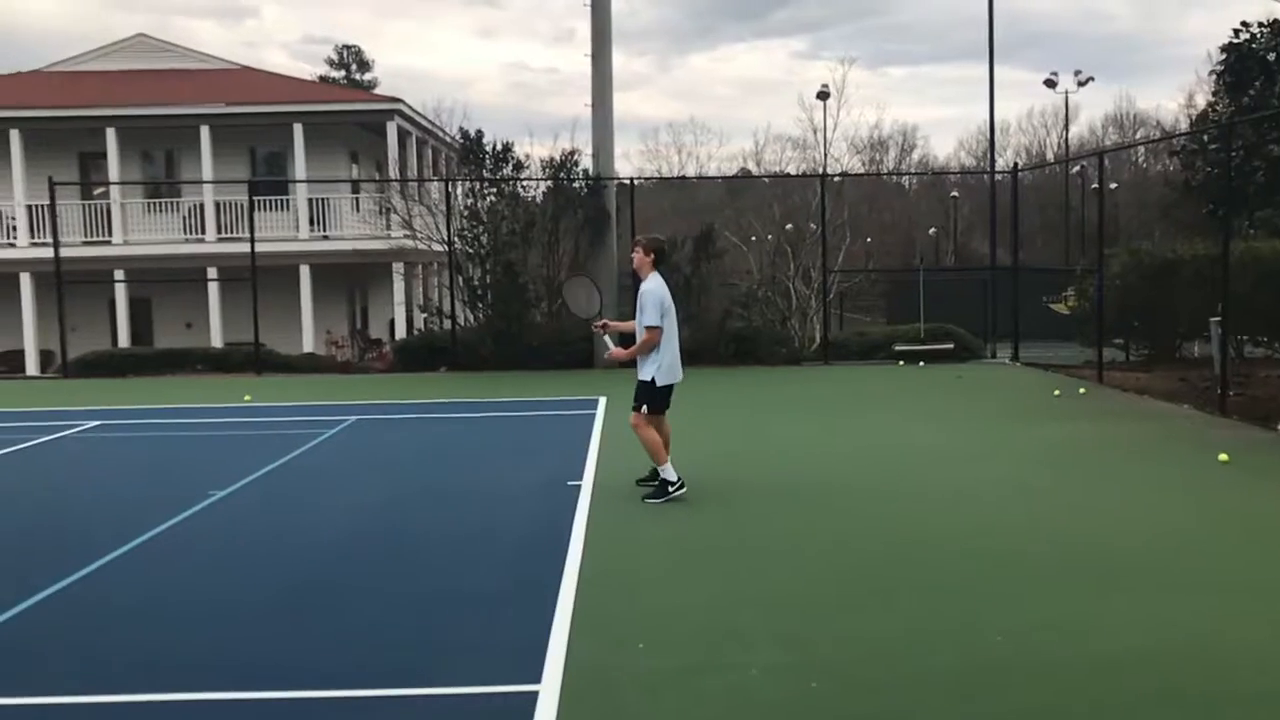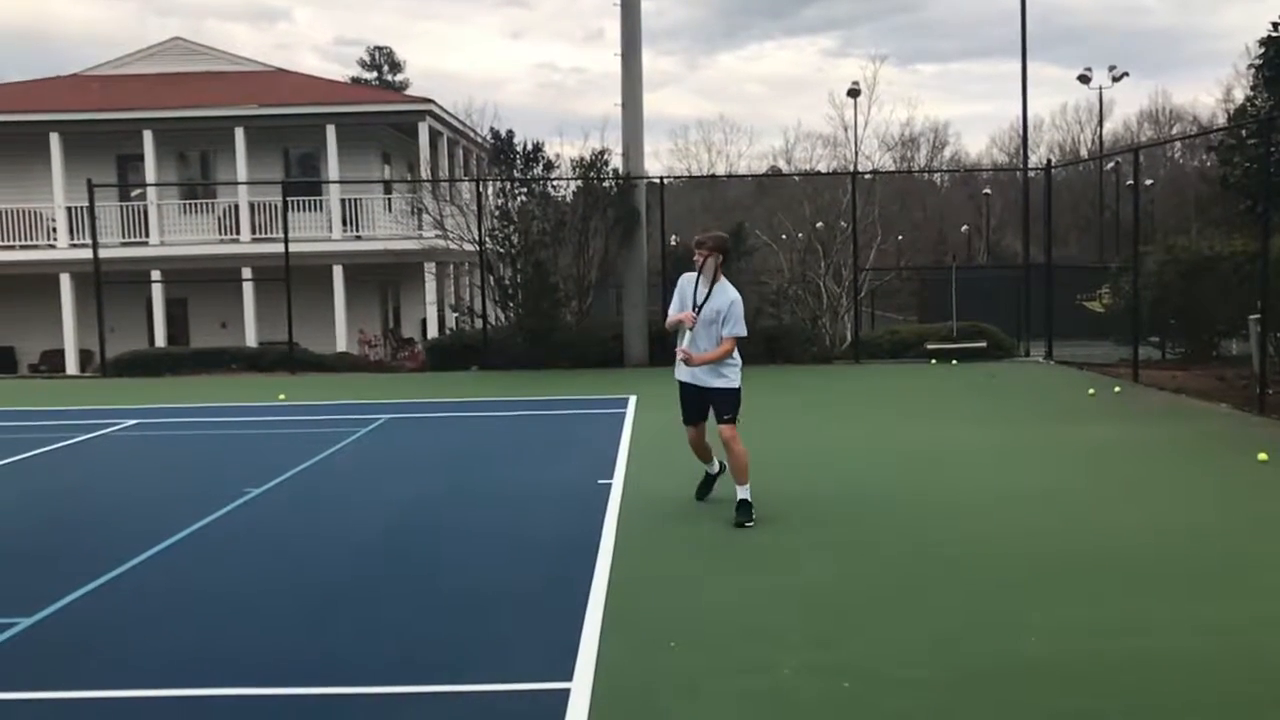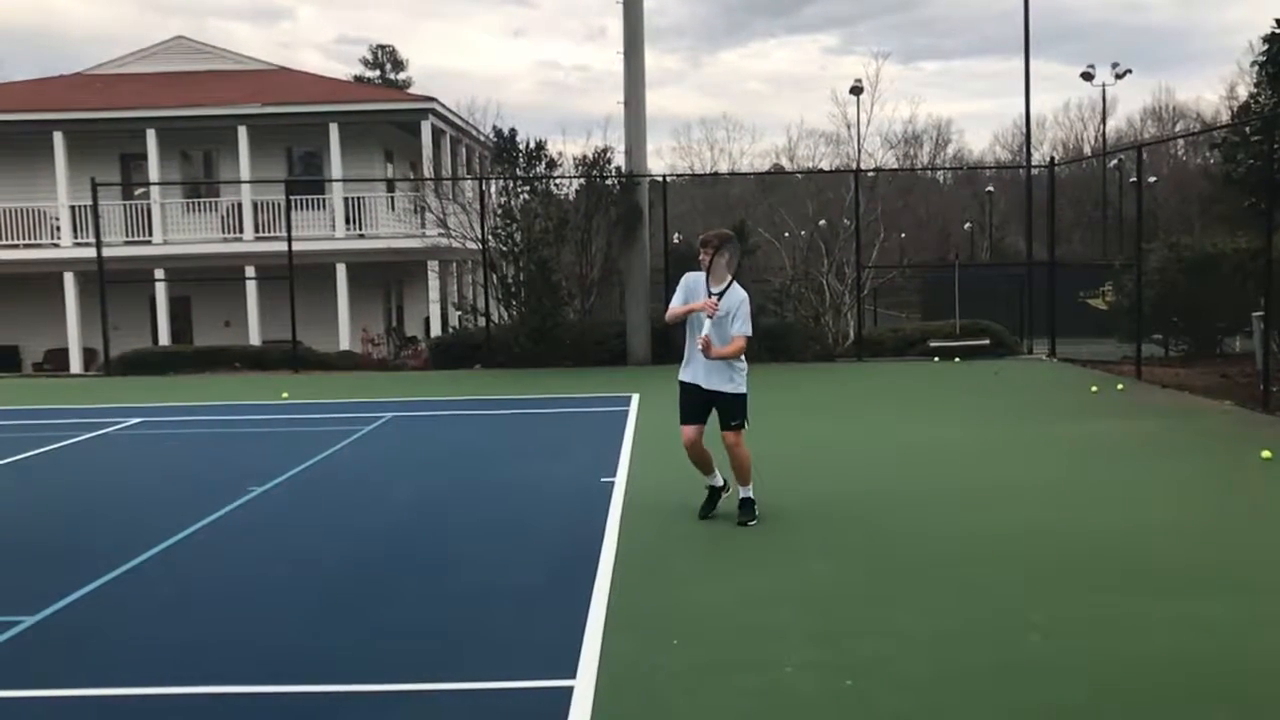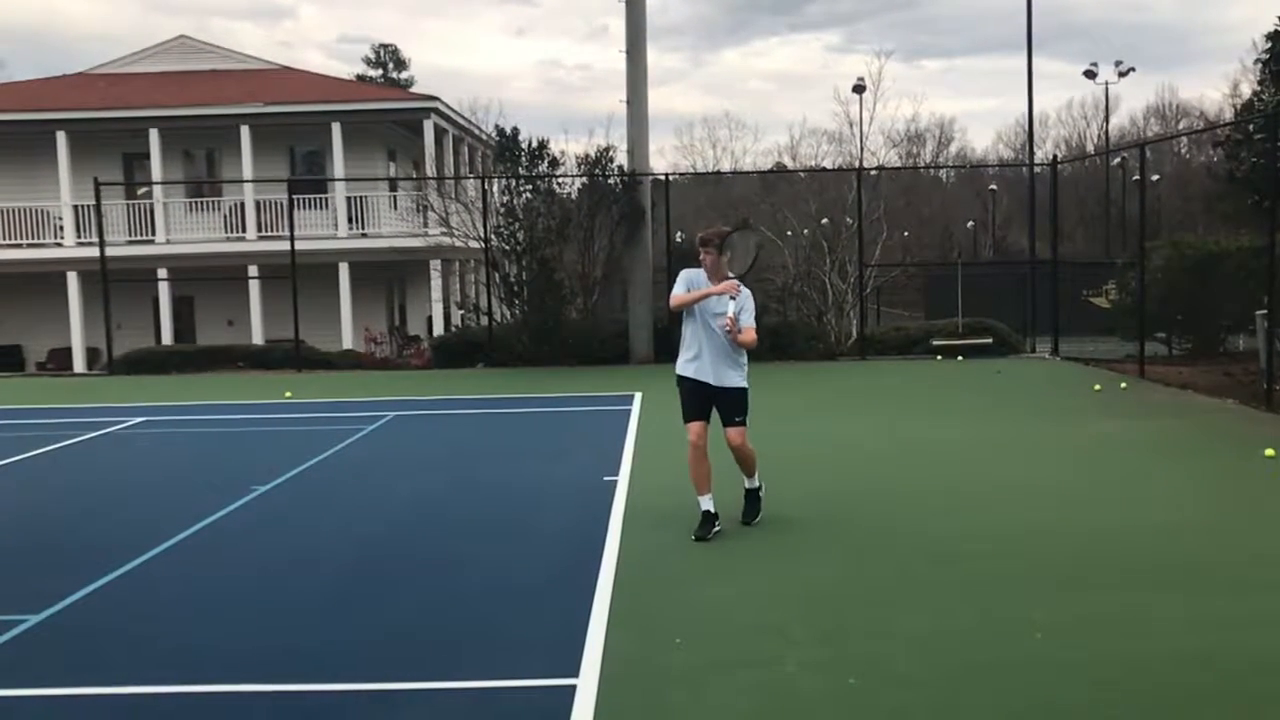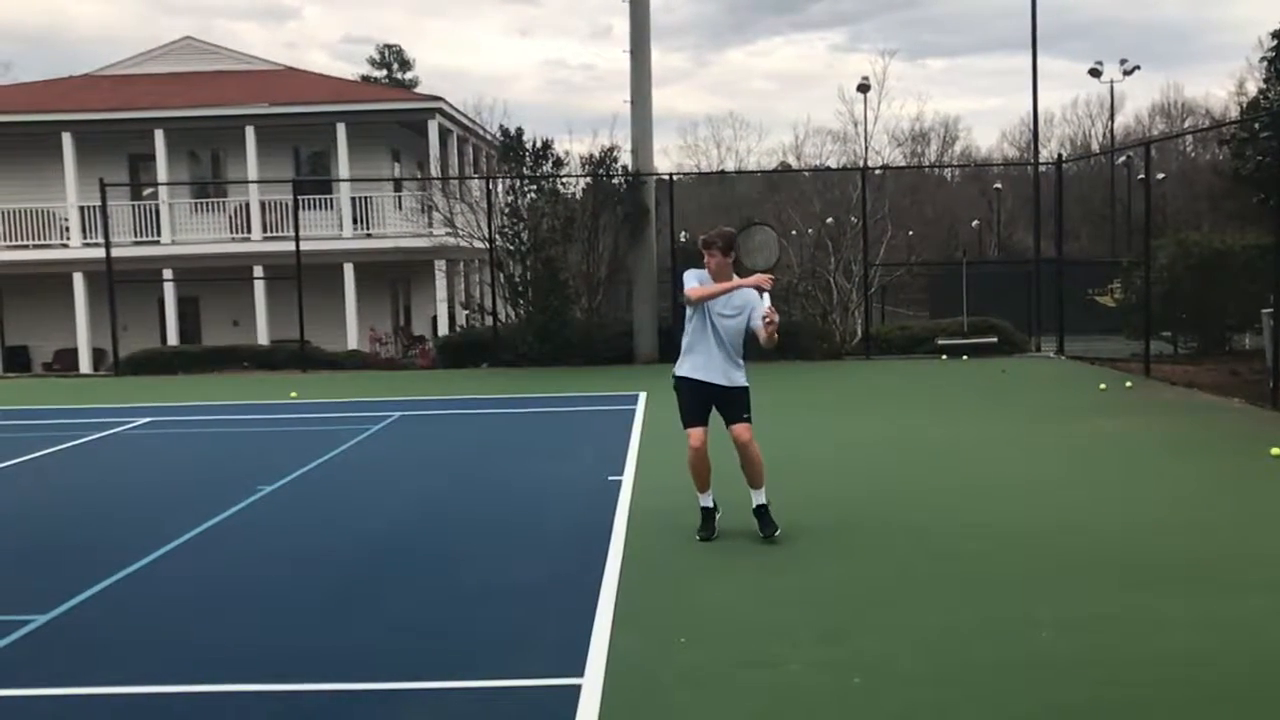
dt=1s
person 1, frame 1
left shoulder: (650, 290)
right shoulder: (652, 286)
left elbow: (653, 336)
left wrist: (626, 354)
right wrist: (614, 325)
left hip: (656, 370)
right hip: (661, 368)
left knee: (640, 423)
right knee: (656, 419)
left ankle: (672, 481)
right ankle: (662, 470)
person 1, frame 2
left shoulder: (731, 298)
right shoulder: (686, 281)
left elbow: (729, 346)
right elbow: (669, 324)
left wrist: (697, 359)
right wrist: (681, 317)
left hip: (723, 379)
right hip: (689, 377)
left knee: (729, 435)
right knee: (694, 437)
left ankle: (744, 500)
right ankle: (713, 469)
person 1, frame 3
left shoulder: (739, 297)
right shoulder: (690, 281)
left elbow: (740, 345)
right elbow: (670, 317)
left wrist: (714, 353)
right wrist: (695, 306)
left hip: (729, 382)
right hip: (693, 378)
left knee: (733, 442)
right knee: (690, 440)
left ankle: (747, 499)
right ankle: (716, 484)
person 1, frame 4
left shoulder: (742, 294)
right shoulder: (689, 277)
left elbow: (752, 339)
right elbow: (674, 304)
left wrist: (737, 338)
right wrist: (713, 290)
left hip: (730, 377)
right hip: (692, 374)
left knee: (737, 441)
right knee: (696, 440)
left ankle: (753, 488)
right ankle: (708, 513)
person 1, frame 5
left shoulder: (749, 296)
right shoulder: (693, 277)
left elbow: (766, 342)
right elbow: (694, 297)
left wrist: (771, 332)
right wrist: (741, 283)
left hip: (731, 378)
right hip: (692, 376)
left knee: (744, 439)
right knee: (696, 444)
left ankle: (761, 507)
right ankle: (708, 508)
